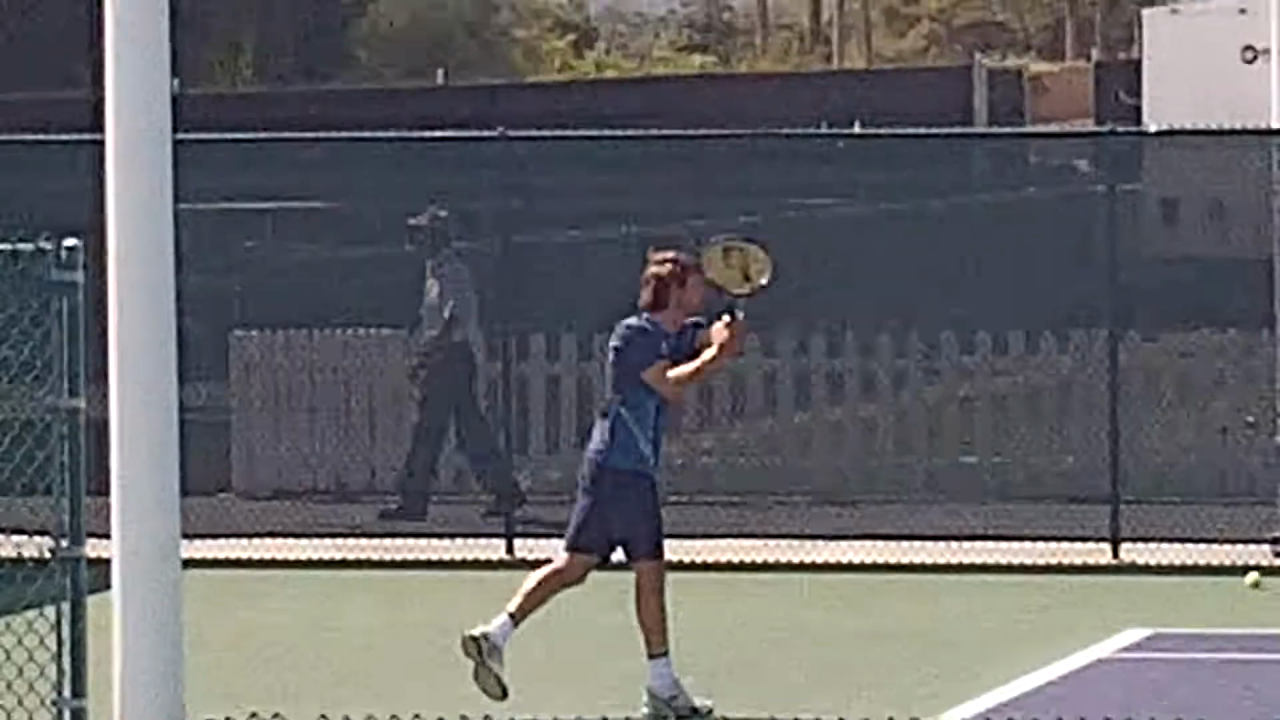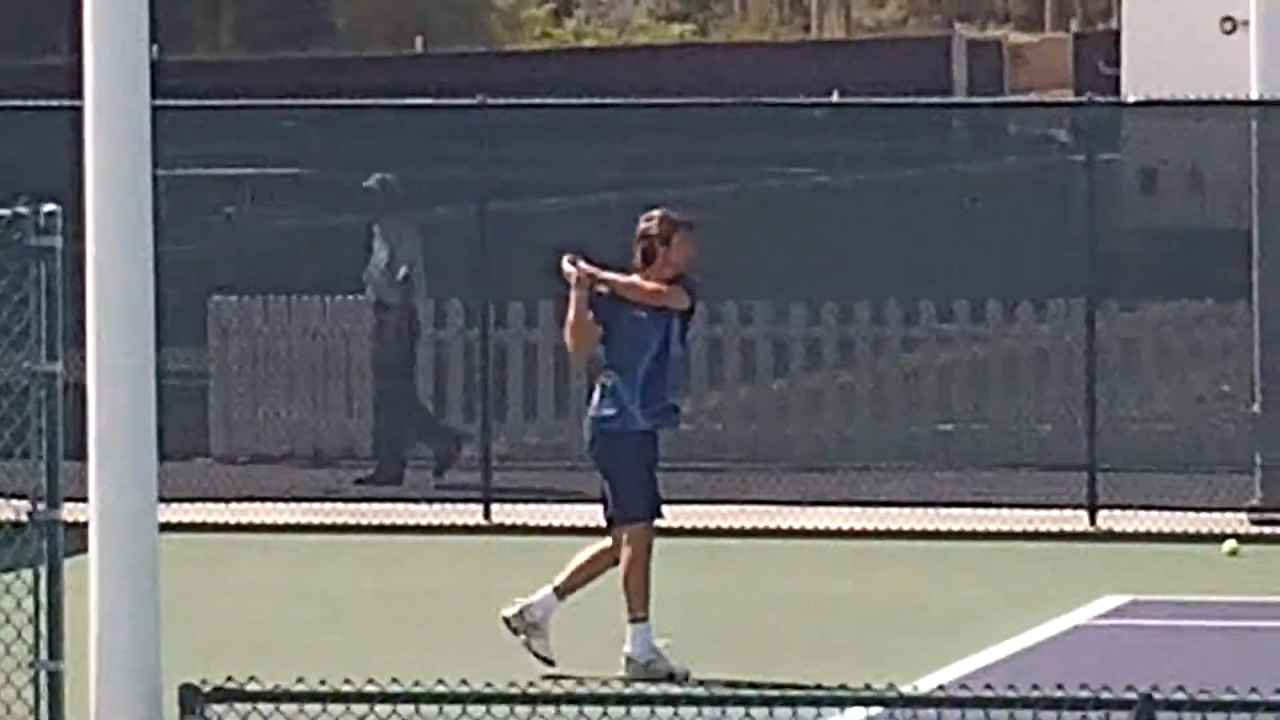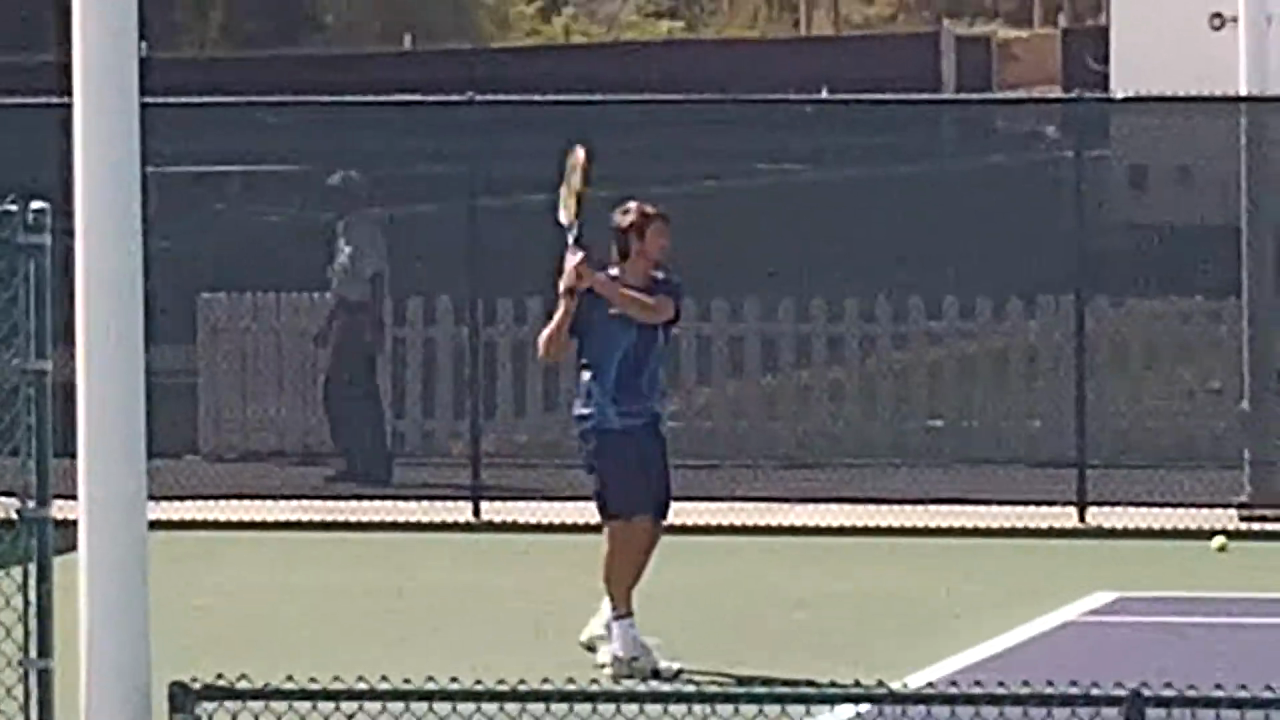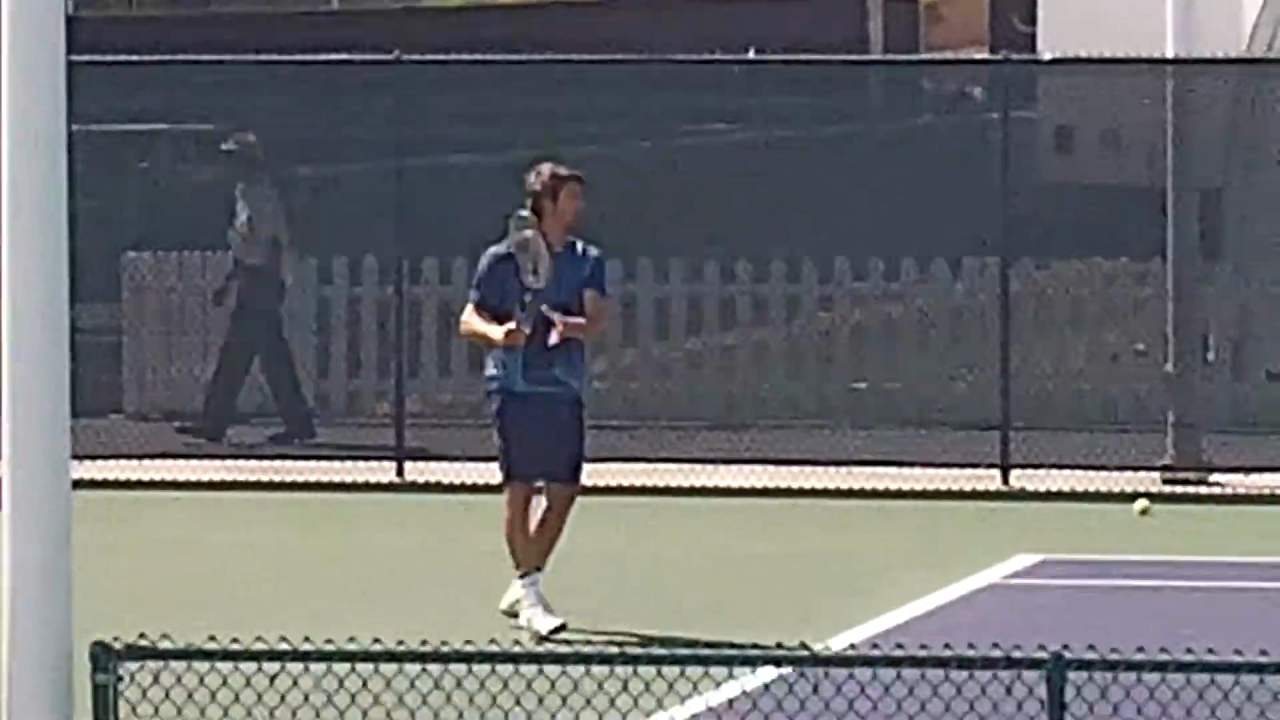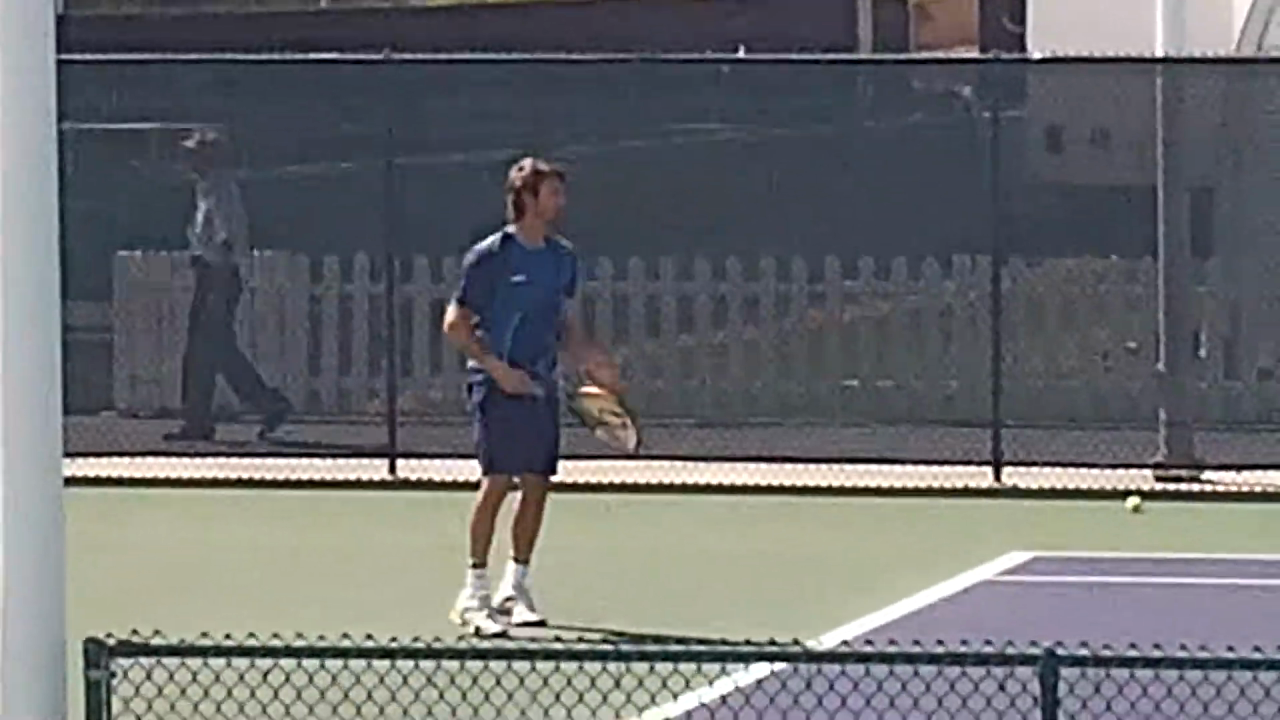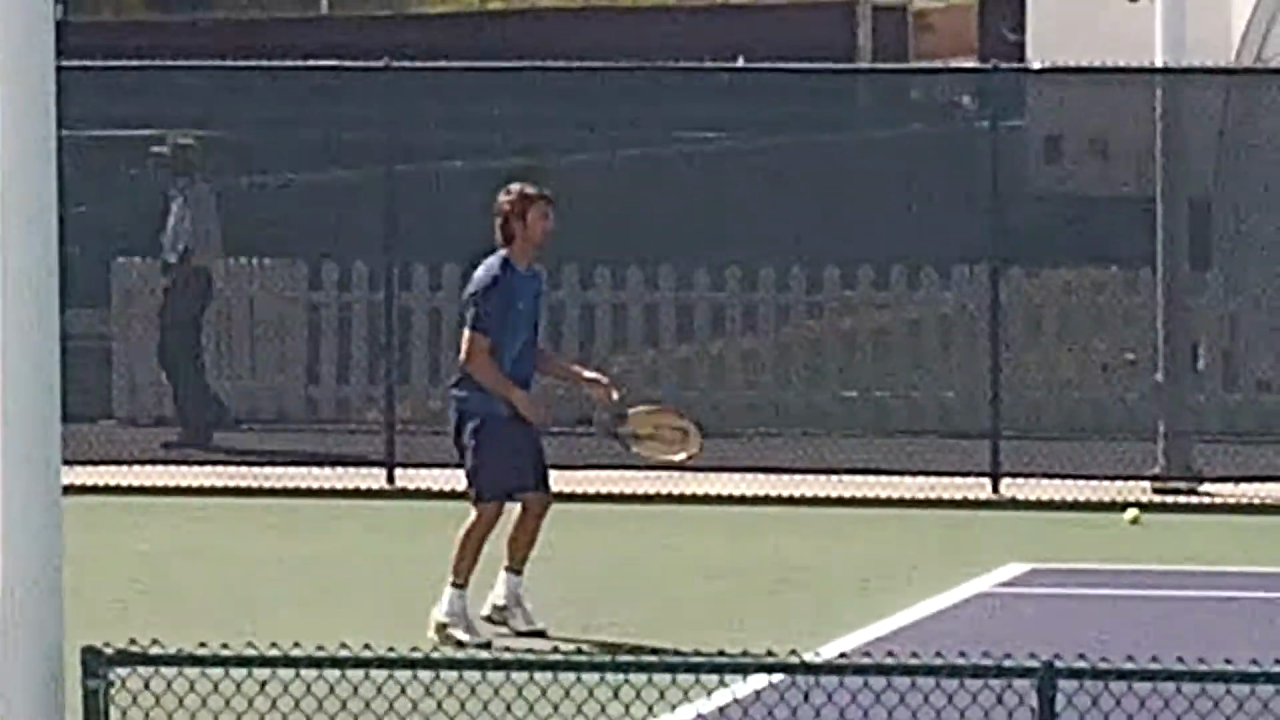
dt=0.2s
person 1, frame 1
left shoulder: (689, 331)
right shoulder: (634, 335)
left elbow: (712, 345)
right elbow: (670, 386)
left wrist: (723, 344)
right wrist: (716, 353)
left hip: (633, 467)
right hip: (622, 468)
left knee: (575, 564)
right knee: (650, 568)
left ankle: (496, 633)
person 1, frame 2
left shoulder: (677, 293)
right shoulder: (608, 297)
left elbow: (661, 294)
right elbow: (579, 346)
left wrist: (597, 274)
right wrist: (581, 287)
left hip: (642, 428)
right hip: (618, 426)
left knee: (625, 540)
right knee: (639, 532)
left ankle: (538, 608)
right ankle: (640, 650)
person 1, frame 3
left shoulder: (665, 289)
right shoulder: (589, 294)
left elbow: (653, 313)
right elbow: (549, 352)
left wrist: (596, 280)
right wrist: (566, 299)
left hip: (644, 424)
right hip: (604, 424)
left knee: (648, 528)
right knee: (621, 528)
left ankle: (605, 626)
right ankle: (625, 646)
person 1, frame 4
left shoulder: (588, 260)
right shoulder: (502, 257)
left elbow: (596, 320)
right elbow: (468, 321)
left wrist: (569, 326)
right wrist: (496, 333)
left hip: (565, 391)
right hip: (516, 388)
left knee: (563, 493)
right knee: (520, 490)
left ankle: (523, 591)
right ankle: (530, 597)
person 1, frame 5
left shoulder: (563, 256)
right shoulder: (490, 254)
left elbow: (567, 323)
right elbow: (455, 324)
left wrist: (592, 361)
right wrist: (496, 366)
left hip: (541, 386)
right hip: (497, 385)
left knee: (536, 484)
right knee: (497, 480)
left ankle: (513, 588)
right ankle: (474, 593)
person 1, frame 6
left shoulder: (532, 278)
right shoulder: (493, 279)
right elbow: (472, 355)
left wrist: (579, 376)
right wrist: (518, 397)
left hip: (518, 410)
right hip: (484, 409)
left knee: (537, 500)
right knee: (489, 506)
left ankle: (507, 596)
right ankle: (450, 610)
person 2, frame 1
left shoulder: (451, 269)
right shoulder: (436, 268)
left elbow: (453, 321)
left wrist: (425, 358)
right wrist: (422, 357)
left hip: (450, 358)
right hip: (444, 358)
left knee: (429, 431)
right knee: (472, 430)
person 2, frame 2
left shoulder: (400, 231)
right shoulder: (383, 231)
left elbow: (407, 283)
left wrist: (395, 327)
left hip: (397, 320)
right hip: (388, 319)
left knee: (392, 396)
right knee: (392, 396)
person 2, frame 3
left shoulder: (364, 229)
right shoulder: (348, 229)
left elbow: (377, 278)
left wrist: (373, 325)
right wrist: (329, 323)
left hip: (359, 318)
right hip: (349, 316)
left knee: (349, 392)
right knee: (349, 391)
right ankle: (361, 463)
person 2, frame 4
left shoulder: (259, 193)
right shoulder: (247, 192)
left elbow: (274, 244)
left wrist: (270, 290)
right wrist: (228, 282)
left hip: (259, 283)
right hip: (252, 281)
left knee: (237, 351)
right knee: (273, 353)
person 2, frame 5
left shoulder: (219, 190)
right shoulder: (209, 189)
left elbow: (226, 244)
left wrist: (215, 291)
left hip: (217, 277)
right hip: (210, 278)
left knee: (202, 352)
right knee: (212, 352)
person 2, frame 6
left shoulder: (192, 196)
right shoulder: (183, 194)
left elbow: (189, 250)
left wrist: (171, 291)
left hip: (189, 282)
right hip: (187, 282)
left knee: (179, 353)
right knee: (183, 354)
left ankle: (202, 419)
right ankle: (199, 424)
